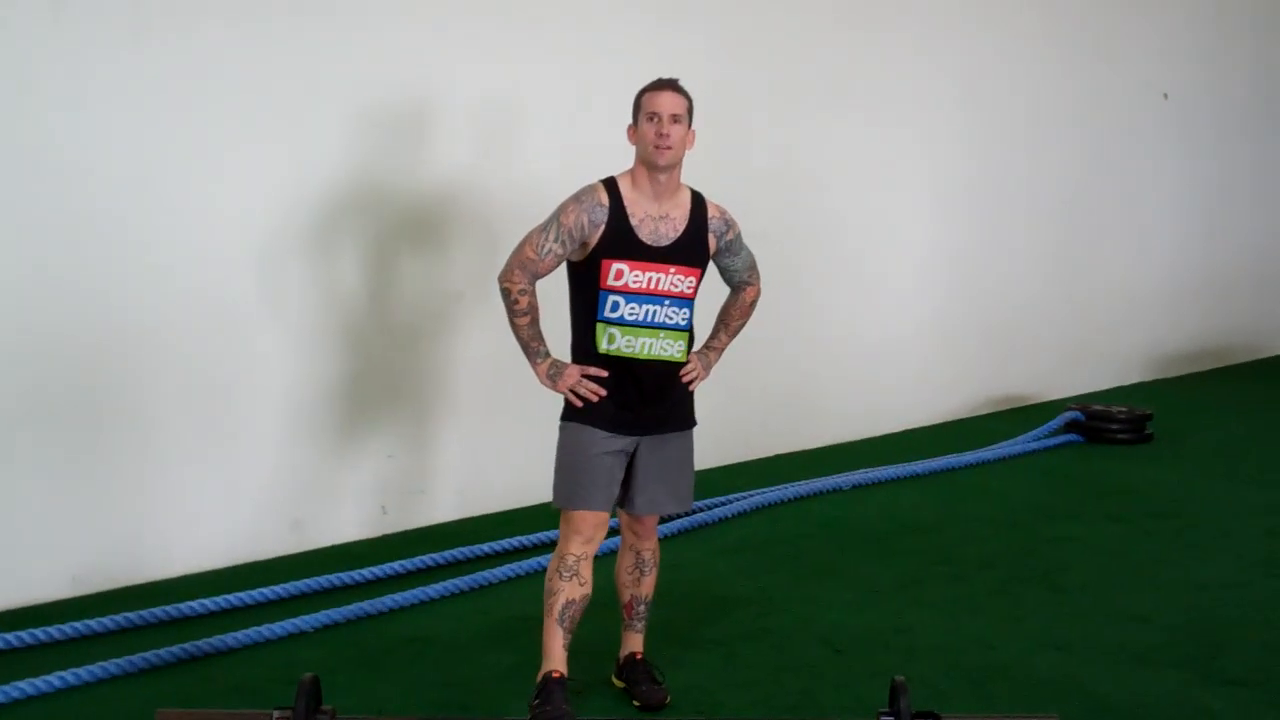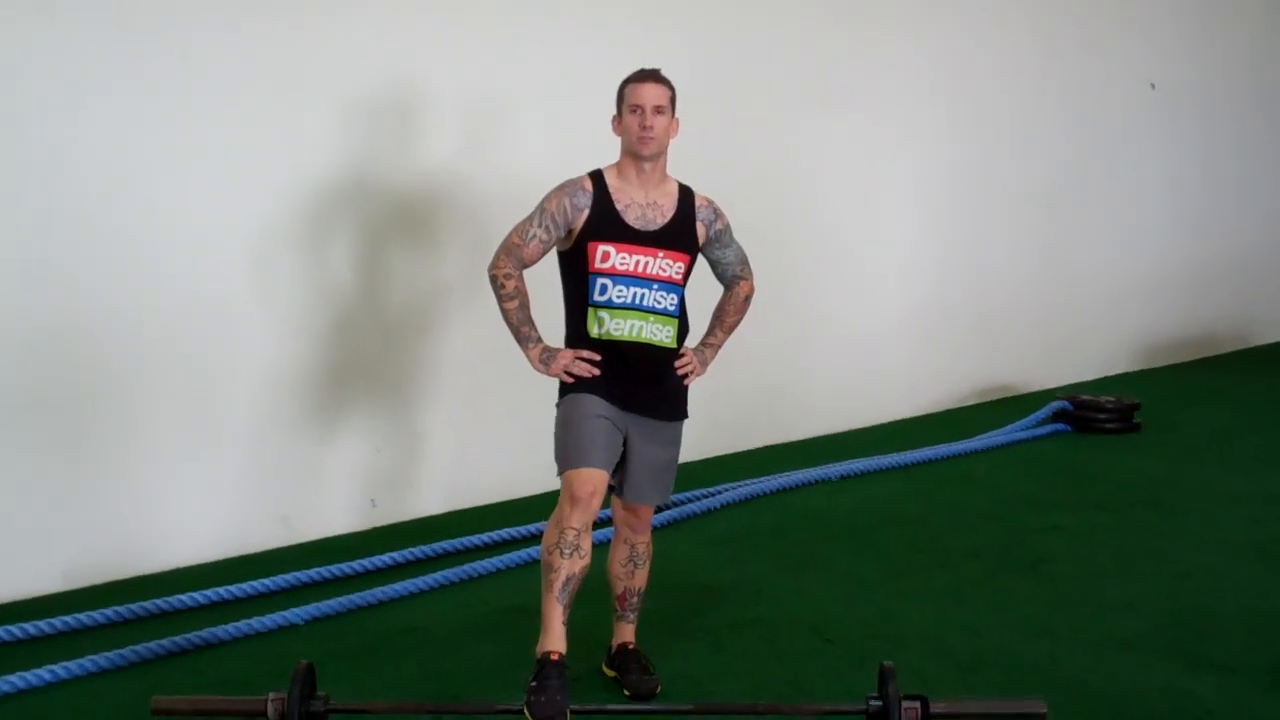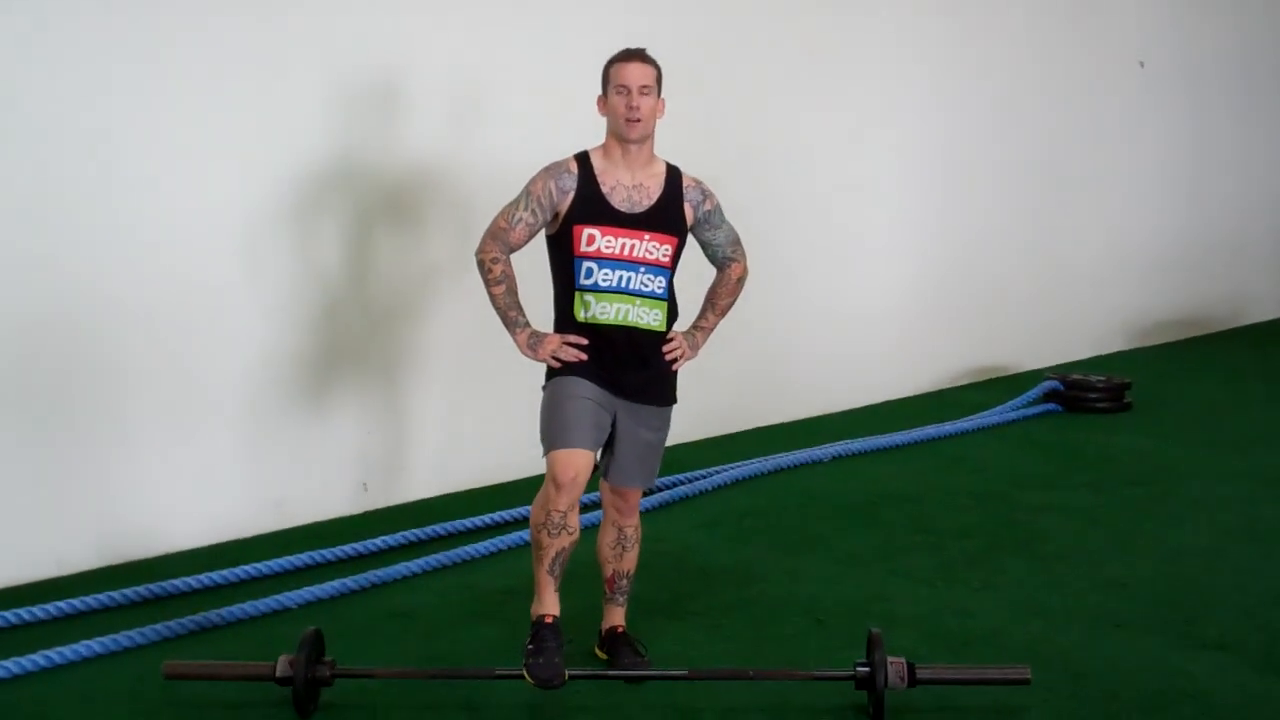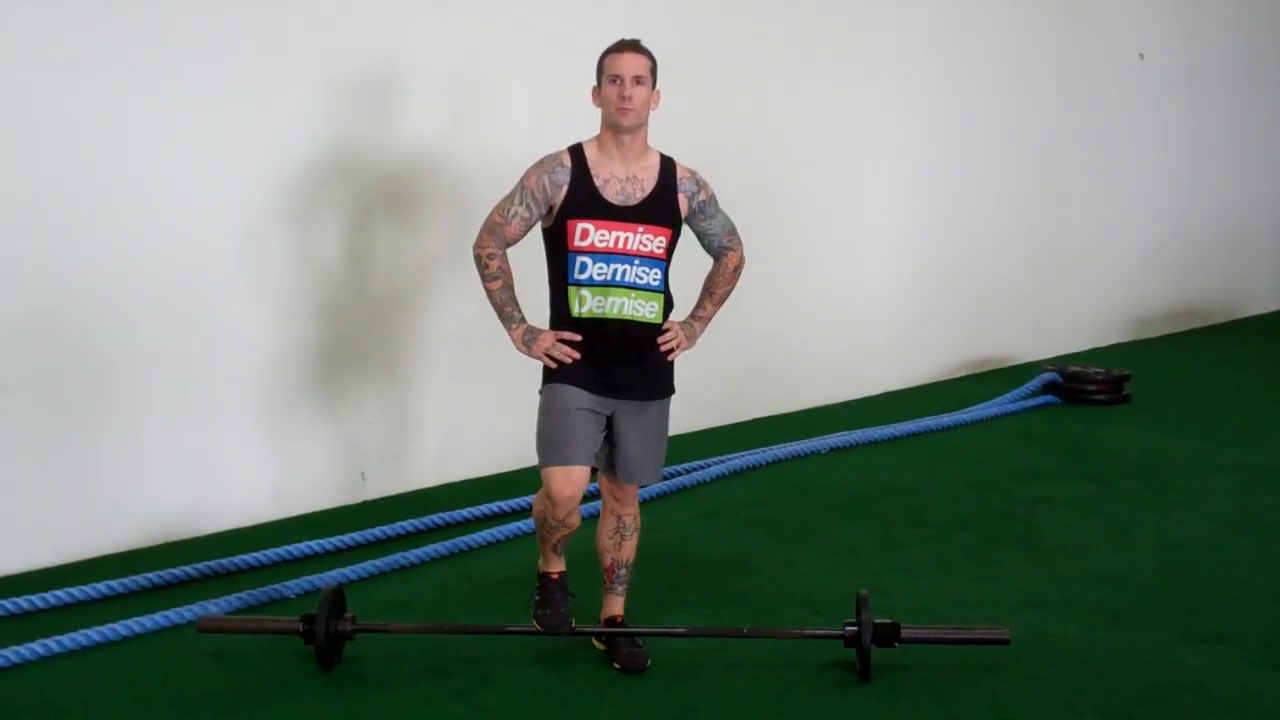
dt=0.5s
person 1, frame 1
left shoulder: (713, 221)
right shoulder: (592, 208)
left elbow: (748, 285)
right elbow: (515, 276)
left wrist: (709, 355)
right wrist: (545, 366)
left hip: (668, 408)
right hip: (598, 405)
left knee: (643, 529)
right knee: (582, 535)
left ankle: (632, 656)
person 1, frame 2
left shoulder: (701, 212)
right shoulder: (578, 197)
left elbow: (741, 282)
right elbow: (504, 264)
left wrist: (707, 350)
right wrist: (537, 350)
left hip: (661, 394)
right hip: (592, 384)
left knee: (636, 517)
right knee: (581, 495)
left ankle: (624, 645)
right ankle: (550, 655)
person 1, frame 3
left shoulder: (690, 193)
right shoulder: (563, 179)
left elbow: (734, 263)
right elbow: (492, 248)
left wrist: (698, 335)
right wrist: (524, 334)
left hip: (649, 377)
right hip: (579, 367)
left knee: (624, 501)
right knee: (566, 478)
left ankle: (615, 627)
right ankle: (545, 616)
person 1, frame 4
left shoulder: (683, 184)
right shoulder: (557, 173)
left elbow: (731, 252)
right elbow: (489, 244)
left wrist: (696, 324)
right wrist: (519, 330)
left hip: (645, 372)
right hip: (575, 368)
left knee: (623, 494)
right knee: (563, 491)
left ankle: (613, 618)
right ankle: (552, 571)
